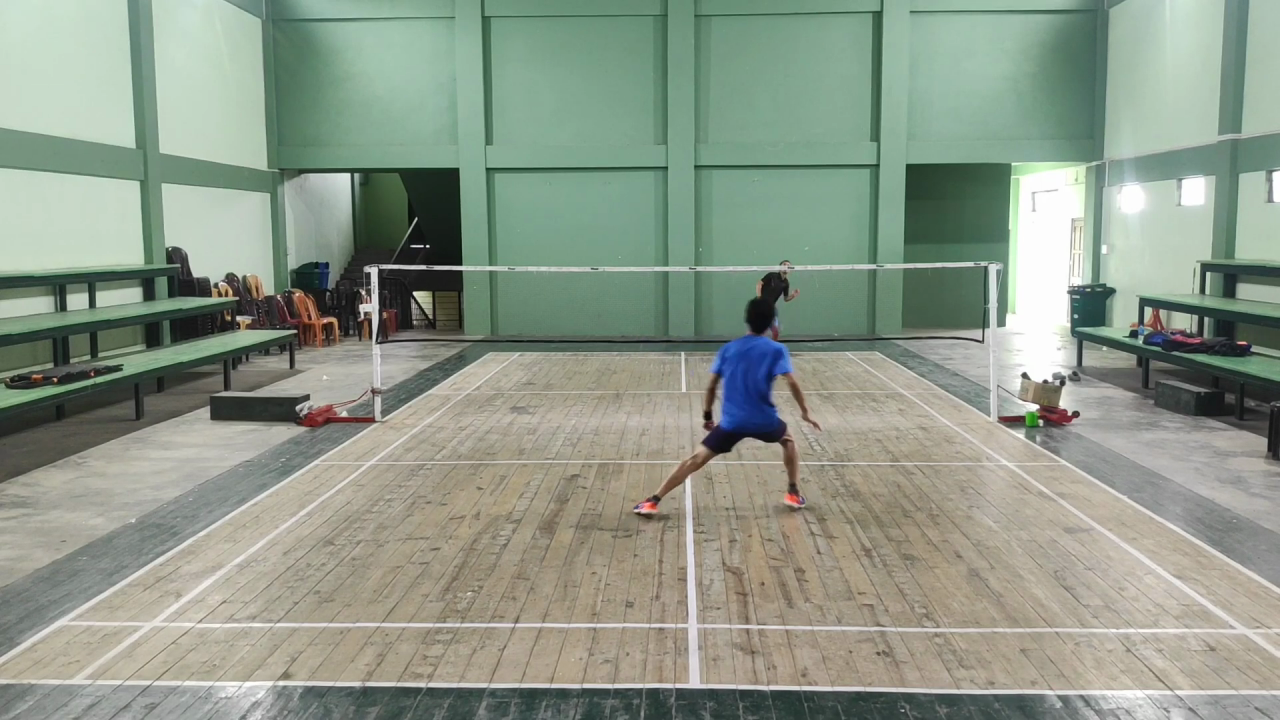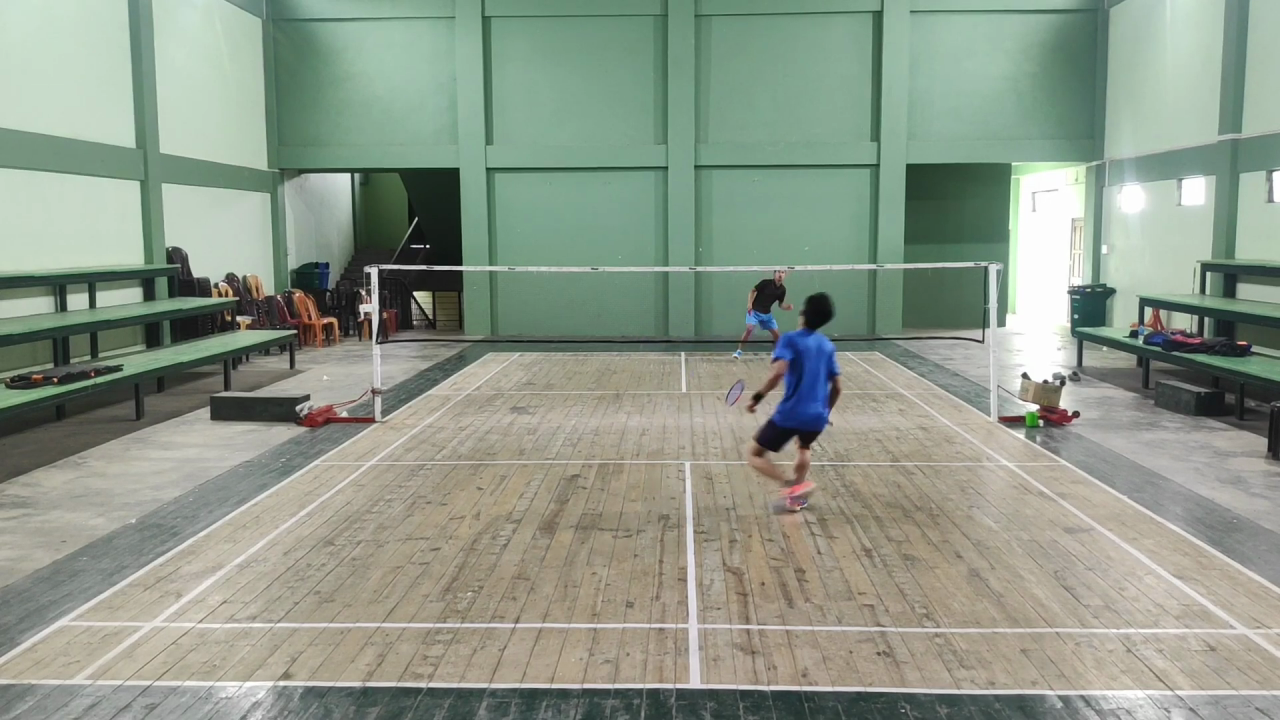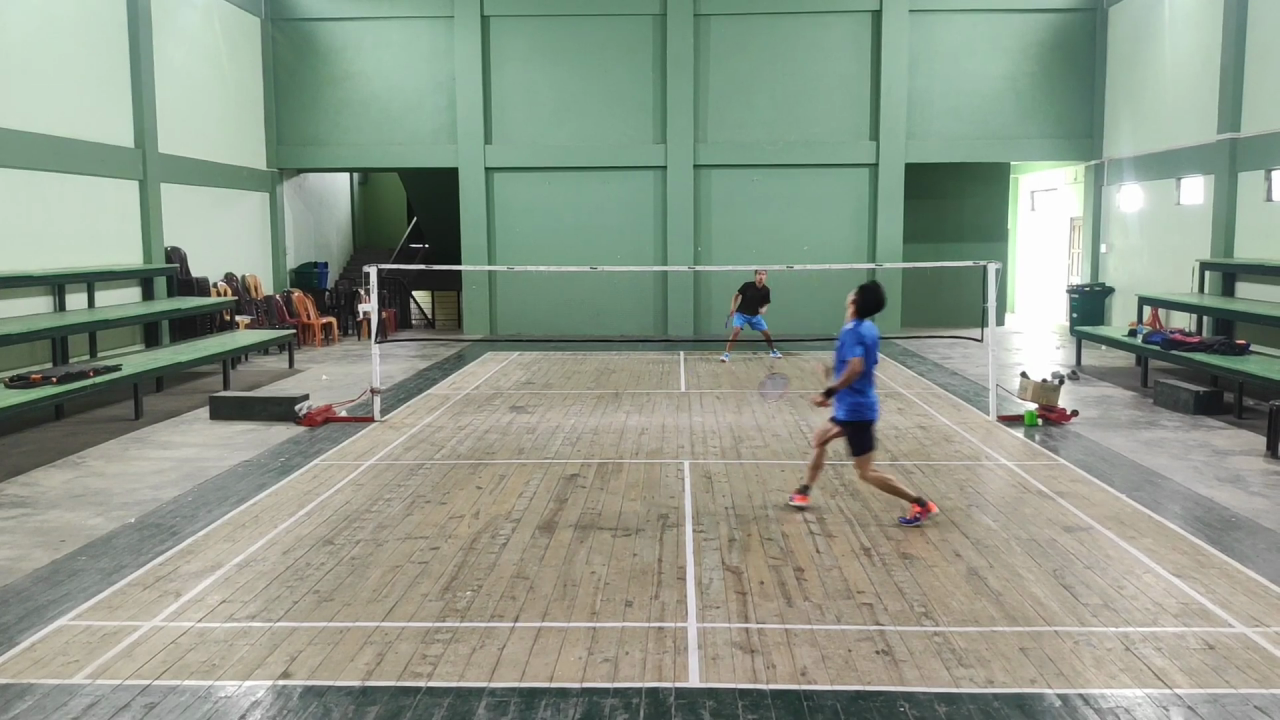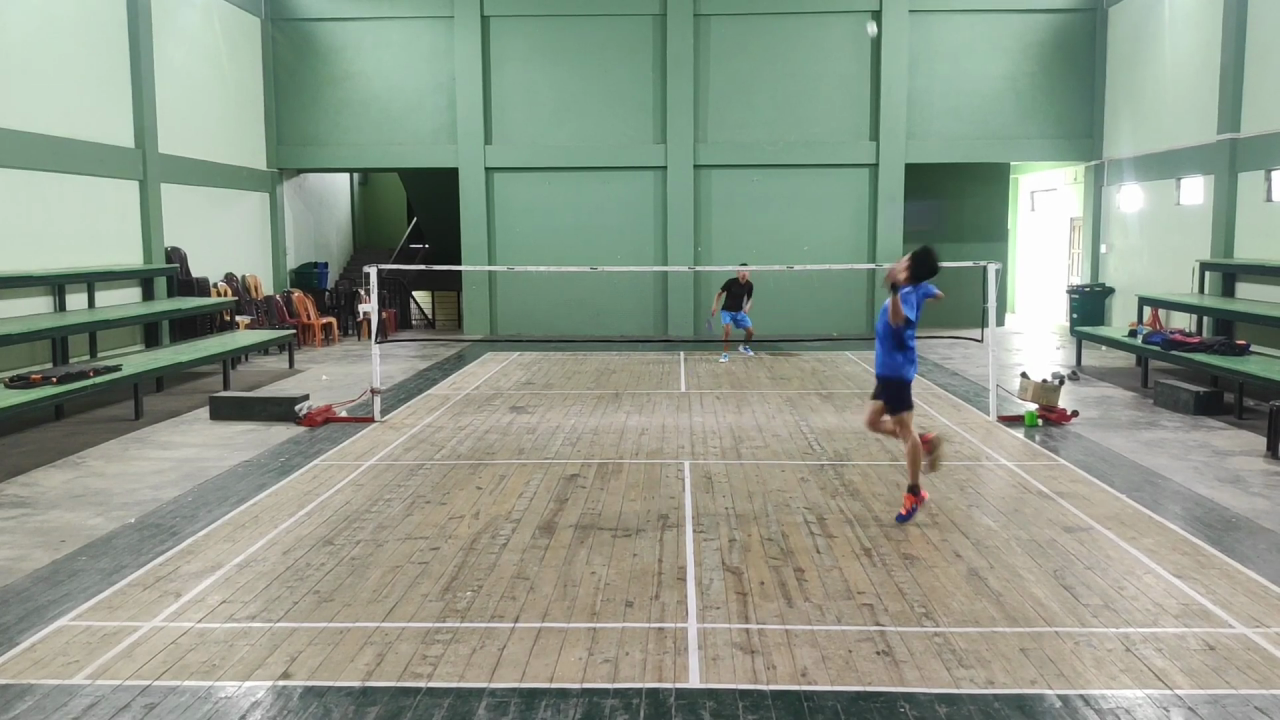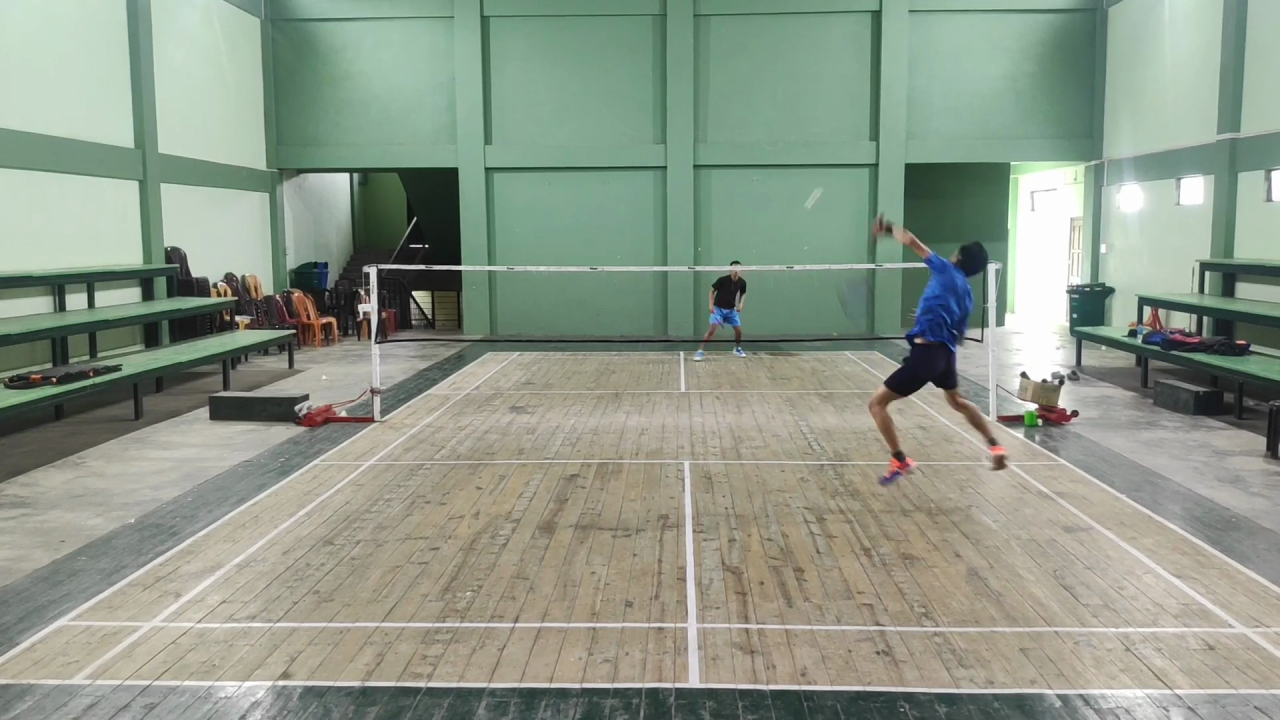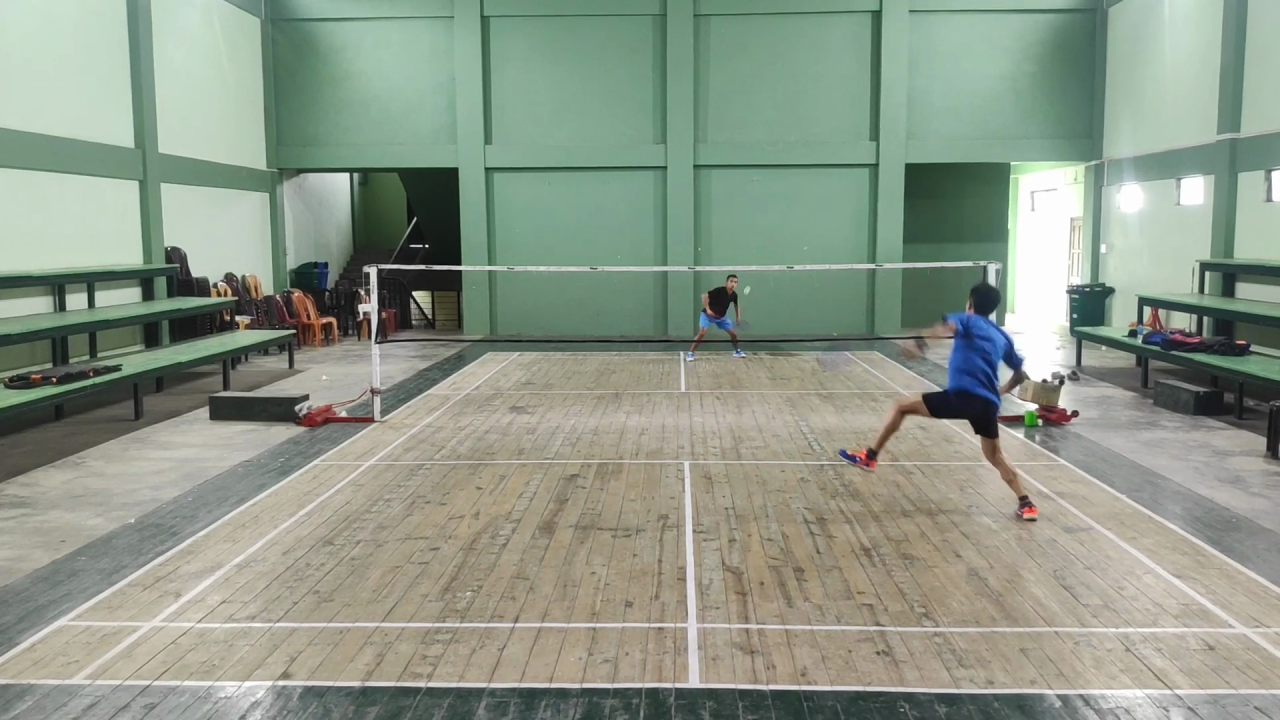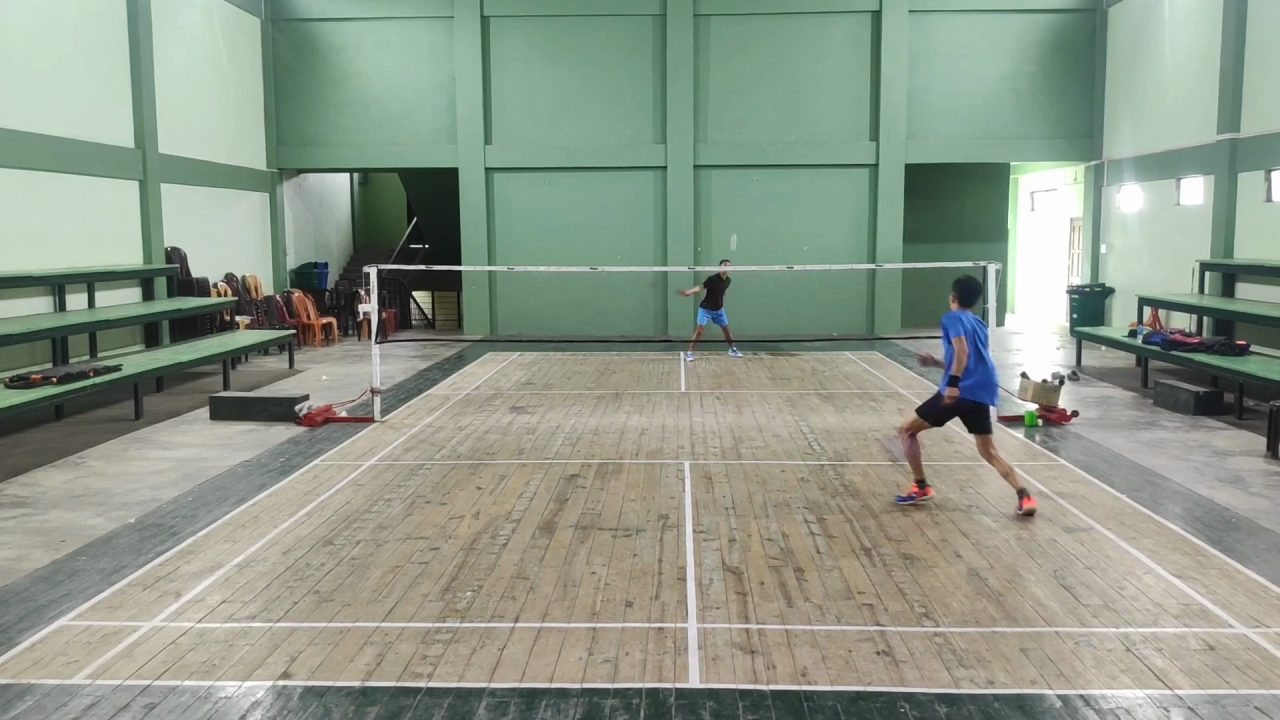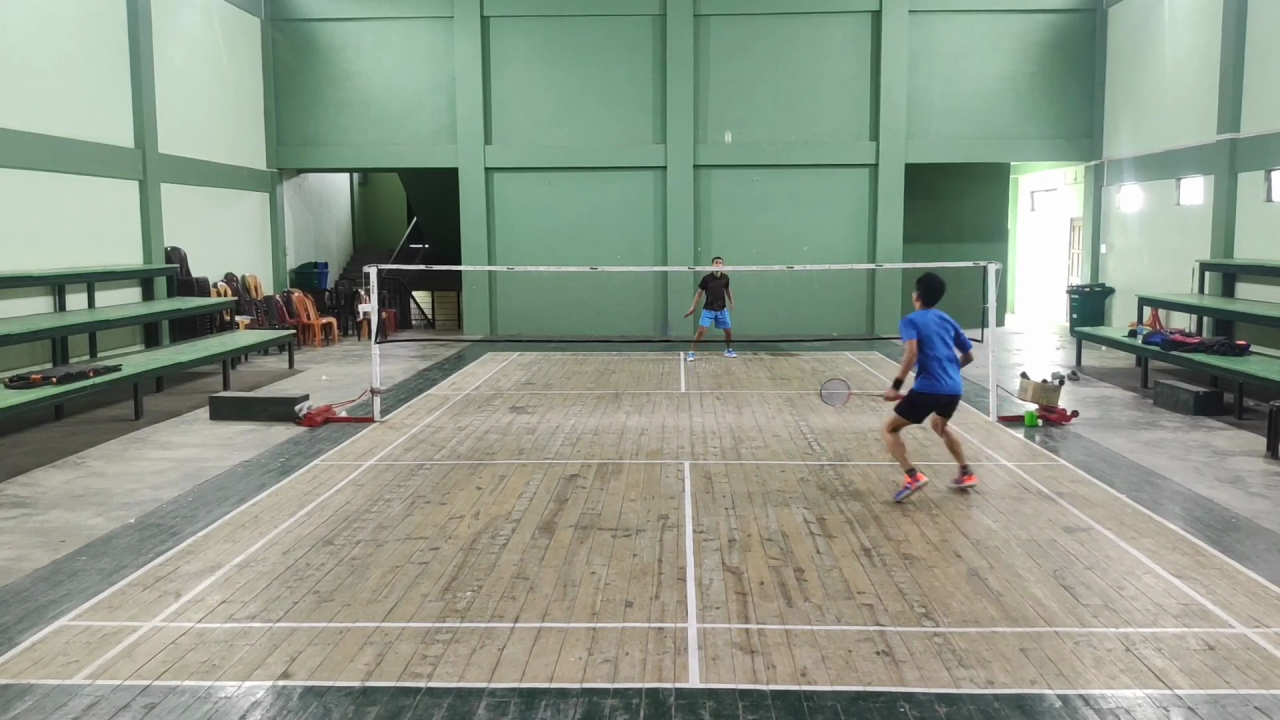
dt=0.2s
person 1, frame 1
left shoulder: (730, 348)
right shoulder: (777, 350)
left elbow: (711, 387)
right elbow: (792, 383)
left wrist: (707, 417)
right wrist: (805, 413)
left hip: (733, 422)
right hip: (765, 420)
left knee: (695, 461)
right knee: (788, 441)
left ankle: (652, 502)
right ankle: (793, 494)
person 1, frame 2
left shoulder: (790, 339)
right shoulder: (827, 346)
left elbow: (779, 372)
right elbow: (837, 388)
left wrist: (757, 397)
left hip: (791, 414)
right hip: (817, 417)
left knee: (754, 456)
right knee: (803, 449)
left ankle: (794, 486)
right ankle: (795, 497)
person 1, frame 3
left shoulder: (853, 334)
right shoulder: (868, 329)
left elbow: (855, 369)
left wrist: (828, 393)
left hip: (857, 411)
right hip: (851, 407)
left knee: (866, 472)
right knee: (819, 440)
left ankle: (921, 505)
right ankle: (803, 493)
person 1, frame 4
left shoulder: (906, 296)
right shoulder: (920, 289)
left elbow: (897, 321)
right elbow: (936, 294)
left wrist: (894, 291)
left hip: (893, 371)
right hip: (902, 371)
left knee: (904, 432)
right knee: (872, 421)
left ankle: (914, 493)
right ankle: (925, 440)
person 1, frame 5
left shoulder: (946, 272)
right shoulder: (966, 296)
left elbow: (913, 243)
left wrist: (887, 227)
left hip: (924, 353)
right hip: (945, 354)
left knee: (877, 404)
right knee: (957, 402)
left ankle: (899, 460)
right ankle: (994, 447)
person 1, frame 6
left shoulder: (965, 320)
right shoulder: (1002, 337)
left elbow: (948, 328)
right elbow: (1021, 373)
left wrist: (920, 344)
right wrist: (1004, 390)
left hip: (962, 393)
right hip: (989, 402)
left knee: (902, 406)
right knee: (995, 456)
left ankle: (869, 457)
right ankle: (1026, 504)
person 1, frame 7
left shoulder: (952, 319)
right shoulder: (979, 324)
left elbow: (961, 348)
left wrist: (953, 383)
right wrist: (937, 362)
left hip: (958, 394)
right hip: (983, 396)
left knee: (906, 430)
right knee: (989, 452)
left ankle: (921, 487)
right ankle: (1023, 496)
person 1, frame 8
left shoulder: (911, 320)
right shoulder: (948, 320)
left elbow: (911, 353)
right elbow: (968, 356)
left wrist: (896, 385)
left hip: (929, 388)
right hip: (953, 389)
left knee: (890, 430)
right knee: (939, 426)
left ankle: (913, 476)
right ankle: (965, 473)
